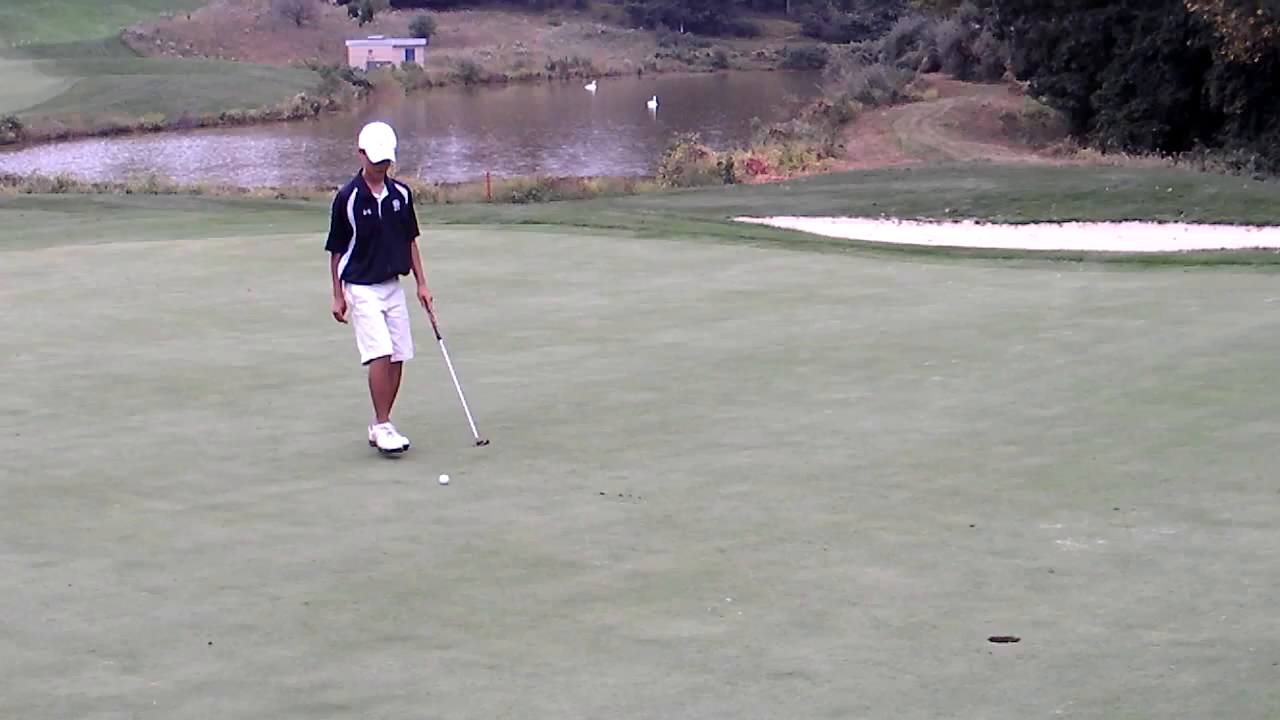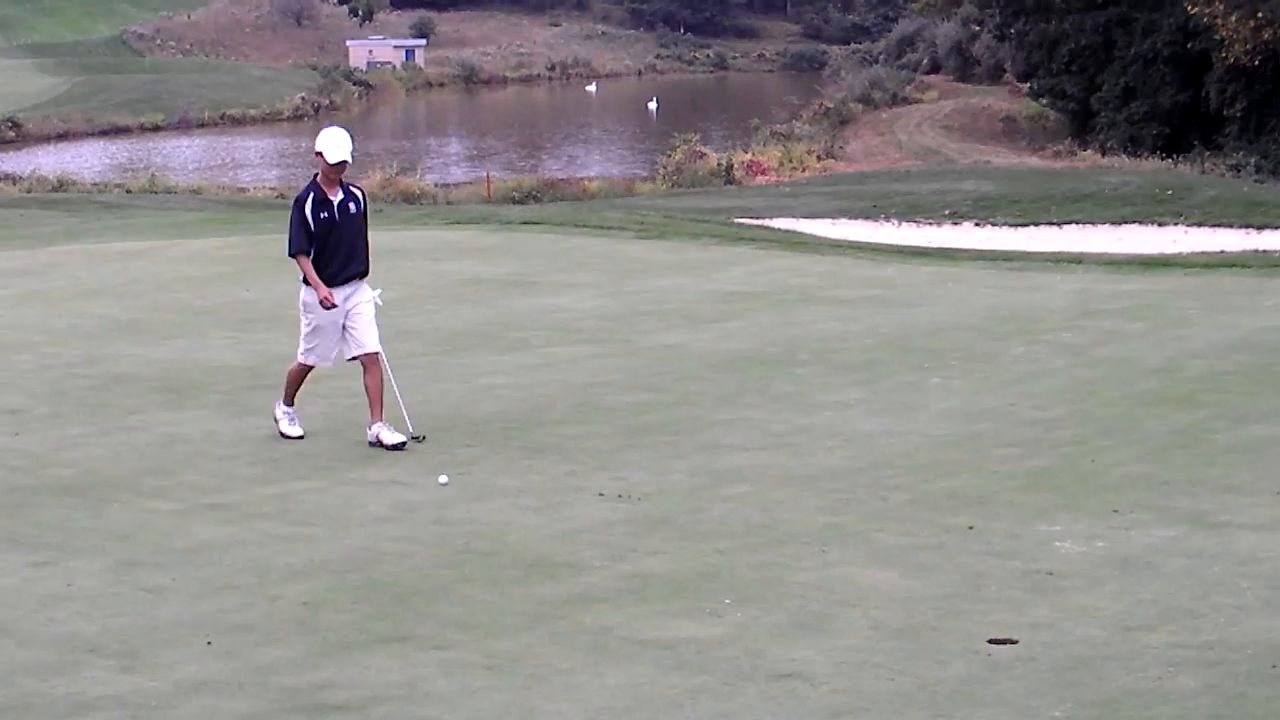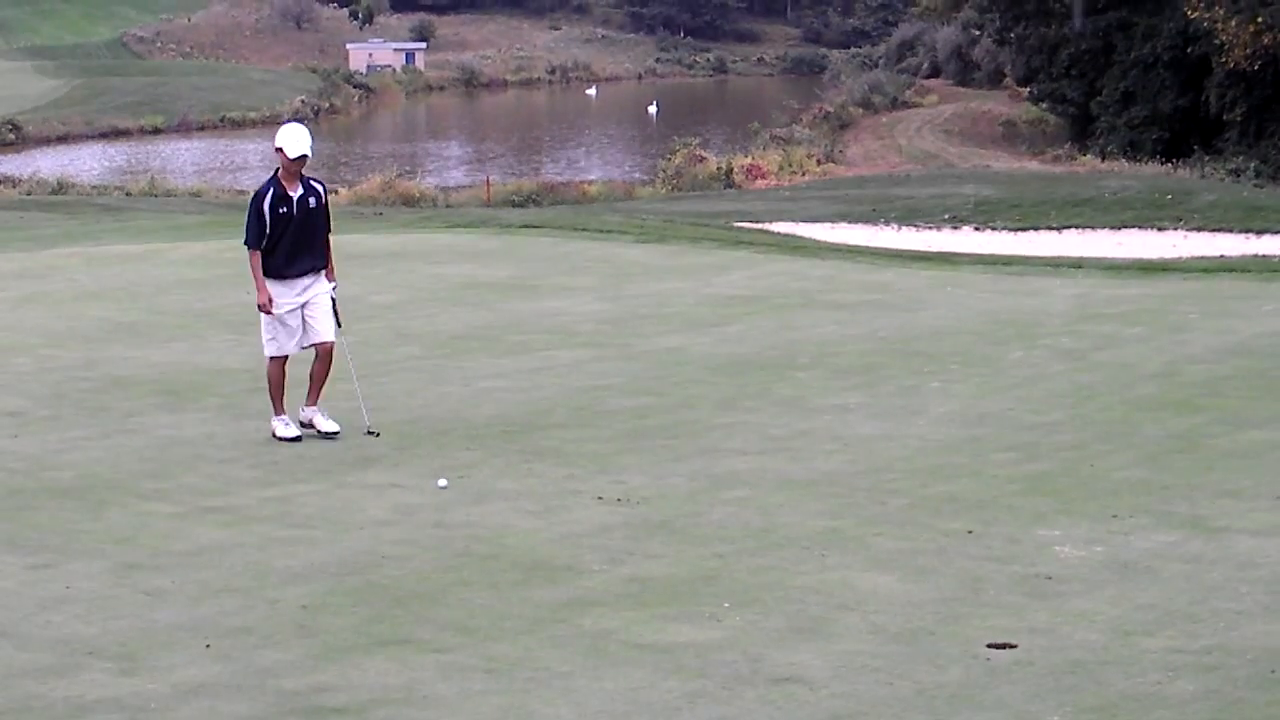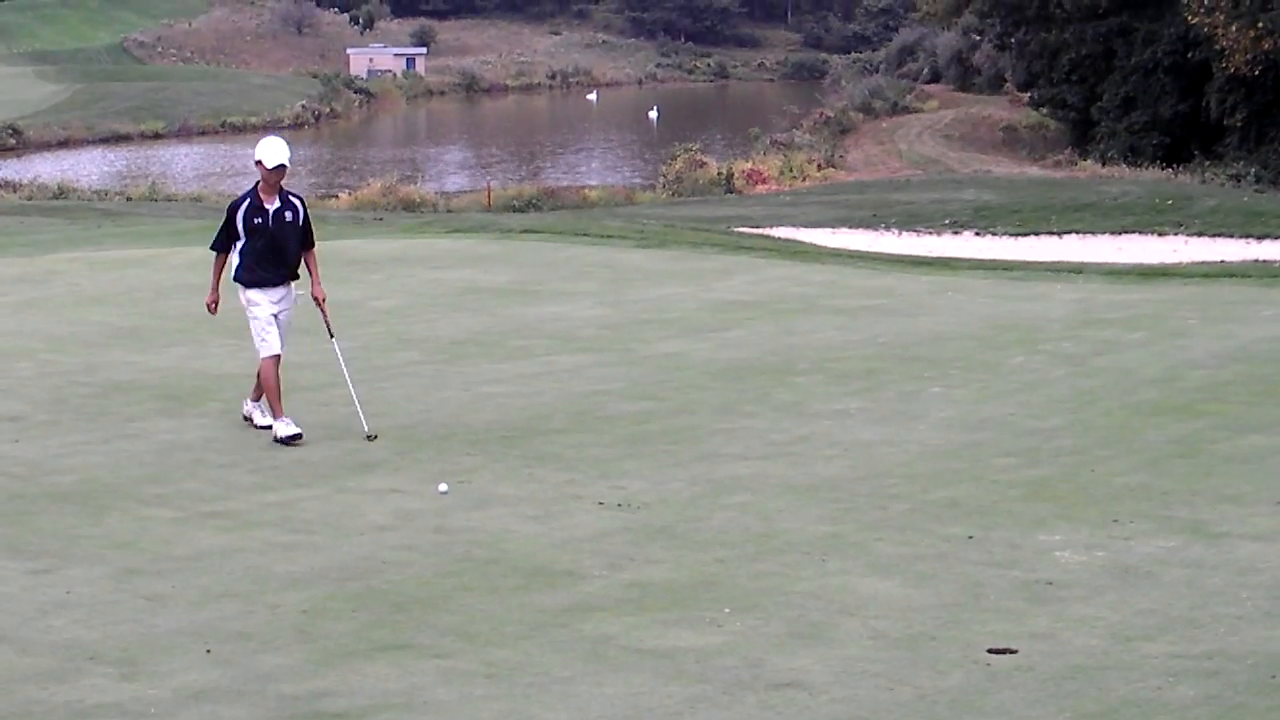
dt=0.3s
person 1, frame 1
left shoulder: (401, 194)
right shoulder: (347, 198)
left elbow: (410, 241)
right elbow: (336, 251)
left wrist: (420, 282)
right wrist: (337, 295)
left hip: (394, 288)
right hip: (360, 289)
left knee: (397, 360)
right knee: (379, 356)
left ankle: (384, 425)
right ankle: (378, 425)
person 1, frame 2
left shoulder: (357, 196)
right shoulder: (305, 201)
right elbow: (300, 253)
left wrist: (364, 281)
right wrist: (319, 287)
left hip: (357, 289)
right hip: (323, 294)
left knee: (371, 356)
right knee: (309, 359)
left ankle: (377, 426)
right ankle: (285, 407)
person 1, frame 3
left shoulder: (317, 191)
right shoulder: (264, 196)
right elbow: (254, 247)
left wrist: (330, 272)
right wrist: (260, 289)
left hip: (314, 281)
right hip: (278, 285)
left knee: (325, 345)
right knee: (279, 353)
left ankle: (311, 409)
right ankle: (280, 417)
person 1, frame 4
left shoulder: (296, 204)
right shoulder: (241, 207)
left elbow: (307, 247)
right elbow: (222, 249)
left wrist: (316, 283)
right wrist: (214, 289)
left hip: (285, 289)
right hip: (255, 291)
left knee: (275, 354)
right knee: (270, 354)
left ankle: (253, 405)
right ankle: (280, 420)
